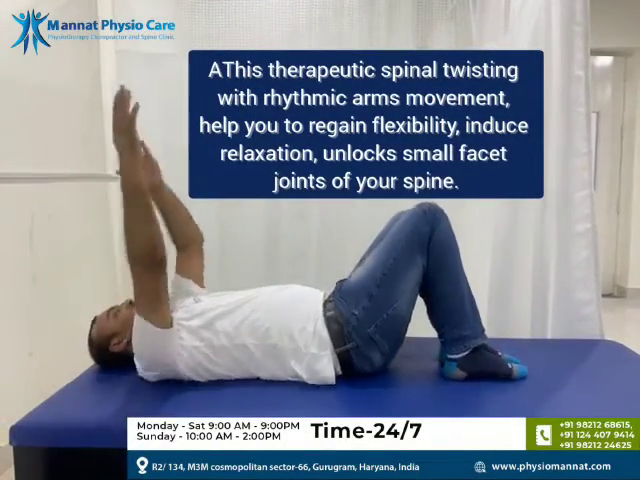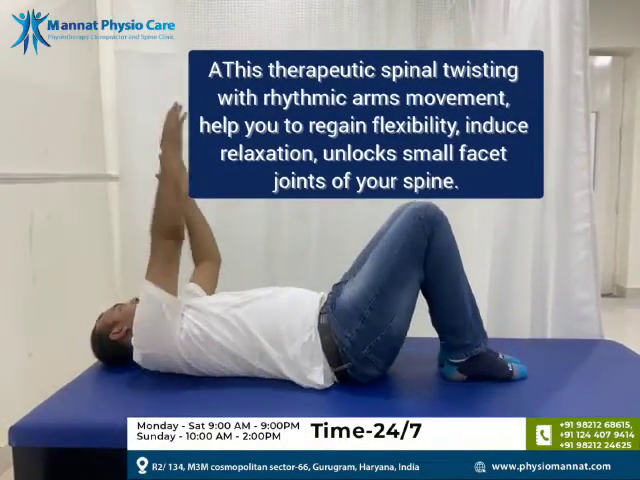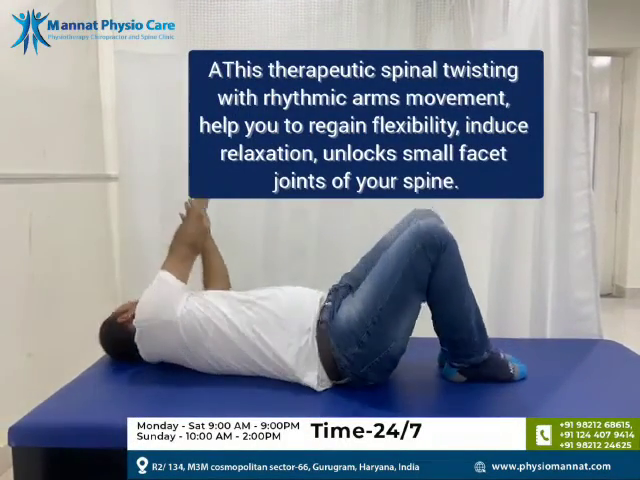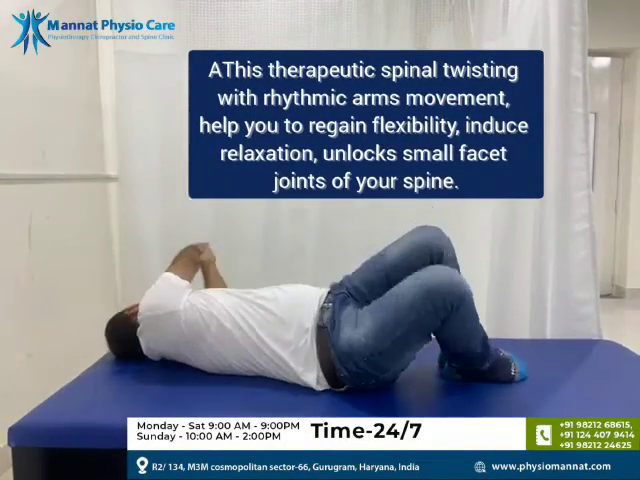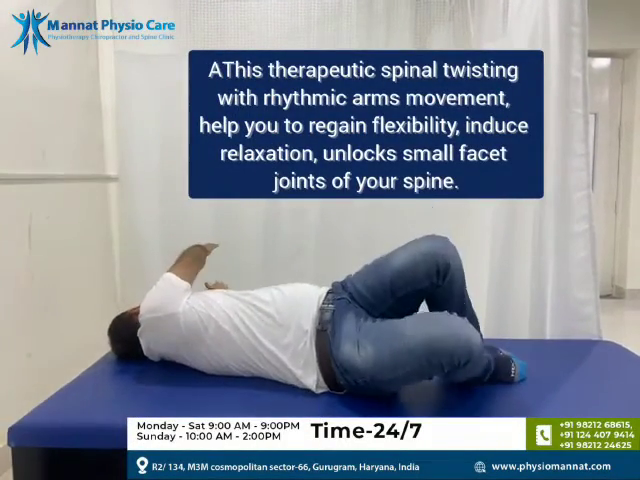
dt=0.3s
person 1, frame 1
left shoulder: (178, 312)
right shoulder: (157, 354)
left elbow: (191, 244)
right elbow: (149, 264)
left wrist: (154, 185)
left hip: (333, 320)
right hip: (346, 335)
left knee: (418, 224)
right knee: (426, 217)
left ankle: (465, 352)
right ankle: (467, 352)
person 1, frame 2
left shoulder: (179, 315)
right shoulder: (153, 341)
left elbow: (209, 259)
right elbow: (166, 237)
left wrist: (182, 193)
left hip: (328, 317)
right hip: (345, 345)
left knee: (414, 219)
right knee: (422, 219)
left ankle: (463, 355)
right ankle: (468, 355)
person 1, frame 3
left shoulder: (170, 319)
right shoulder: (155, 322)
left elbow: (218, 295)
right elbow: (184, 245)
left wrist: (203, 233)
right wrist: (196, 221)
left hip: (330, 307)
right hip: (344, 347)
left knee: (423, 222)
right knee: (429, 235)
left ankle: (459, 356)
right ankle: (475, 360)
person 1, frame 4
left shoulder: (171, 321)
right shoulder: (157, 316)
right elbow: (187, 259)
left wrist: (208, 264)
right wrist: (203, 259)
left hip: (332, 304)
right hip: (341, 353)
left knee: (431, 242)
right knee: (443, 286)
left ankle: (461, 354)
right ankle: (480, 363)
person 1, frame 5
left shoulder: (171, 318)
right shoulder: (158, 320)
right elbow: (189, 260)
left hip: (333, 304)
right hip: (336, 353)
left knee: (437, 254)
right knee: (458, 345)
left ankle: (470, 348)
right ankle: (486, 364)
